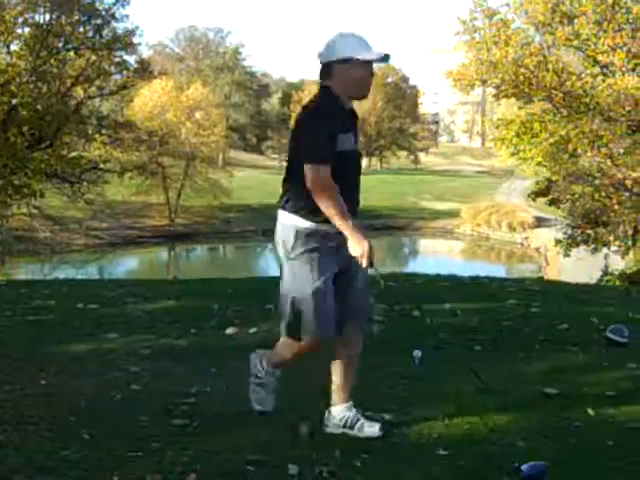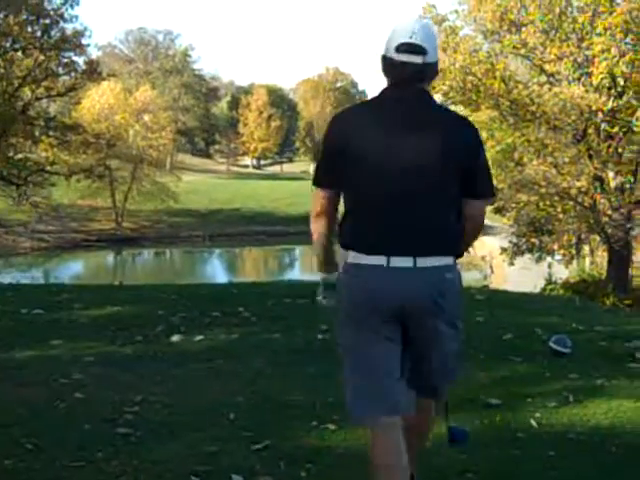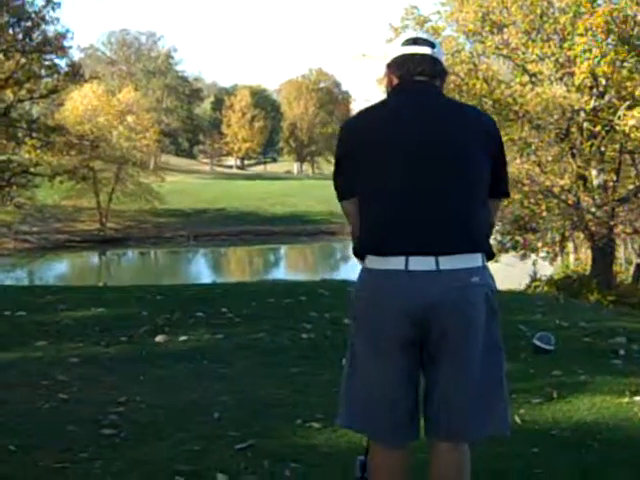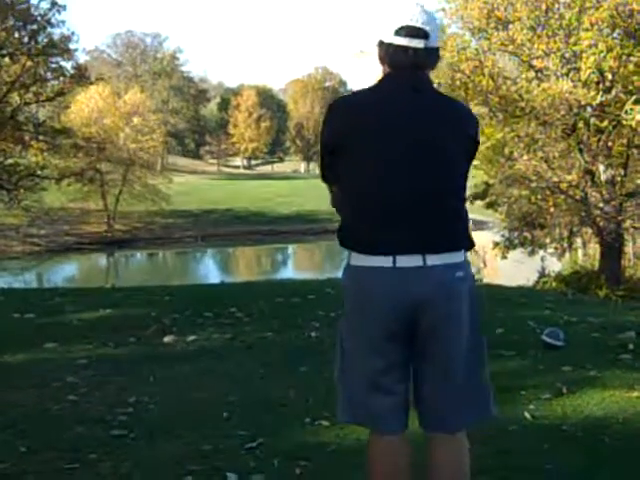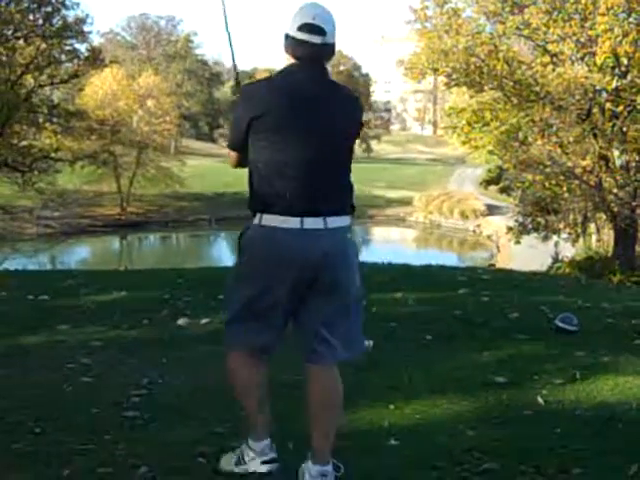
dt=1s
person 1, frame 1
left shoulder: (346, 116)
right shoulder: (318, 115)
right elbow: (318, 182)
left wrist: (352, 232)
right wrist: (354, 235)
left hip: (337, 233)
right hip: (305, 232)
left knee: (352, 321)
right knee: (314, 330)
left ankle: (341, 409)
right ankle: (268, 364)
person 1, frame 2
left shoulder: (347, 123)
right shoulder: (460, 131)
left elbow: (322, 210)
right elbow: (474, 217)
left wrist: (327, 268)
left hip: (365, 276)
right hip: (434, 276)
left knee: (382, 412)
right knee: (425, 391)
person 1, frame 3
left shoulder: (357, 128)
right shoulder: (480, 124)
left elbow: (357, 222)
right elbow: (489, 215)
left hip: (386, 282)
right hip: (462, 281)
left knee: (387, 433)
right knee: (452, 432)
person 1, frame 4
left shoulder: (345, 113)
right shoulder: (461, 119)
left hip: (373, 277)
right hip: (445, 276)
left knee: (384, 423)
right knee: (447, 424)
person 1, frame 5
left shoulder: (257, 95)
right shoulder: (349, 105)
left elbow: (236, 158)
left hip: (276, 236)
right hip: (336, 237)
left knee: (245, 344)
right knee: (324, 358)
